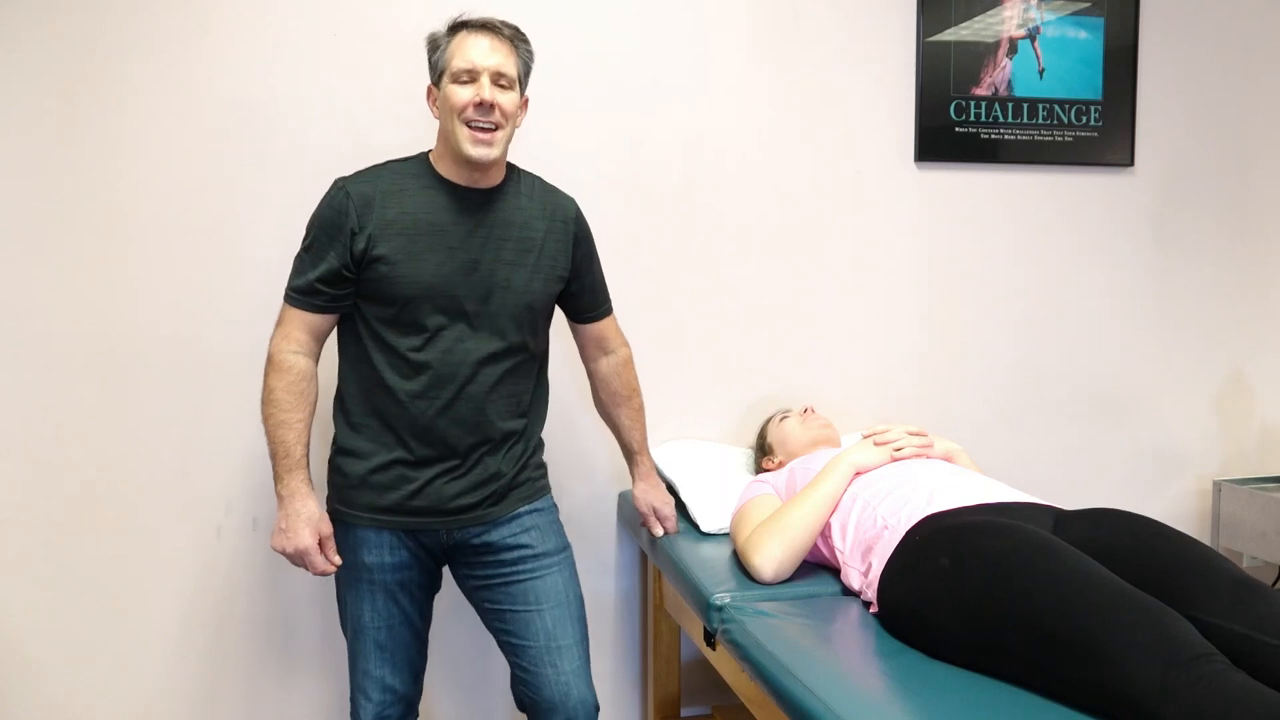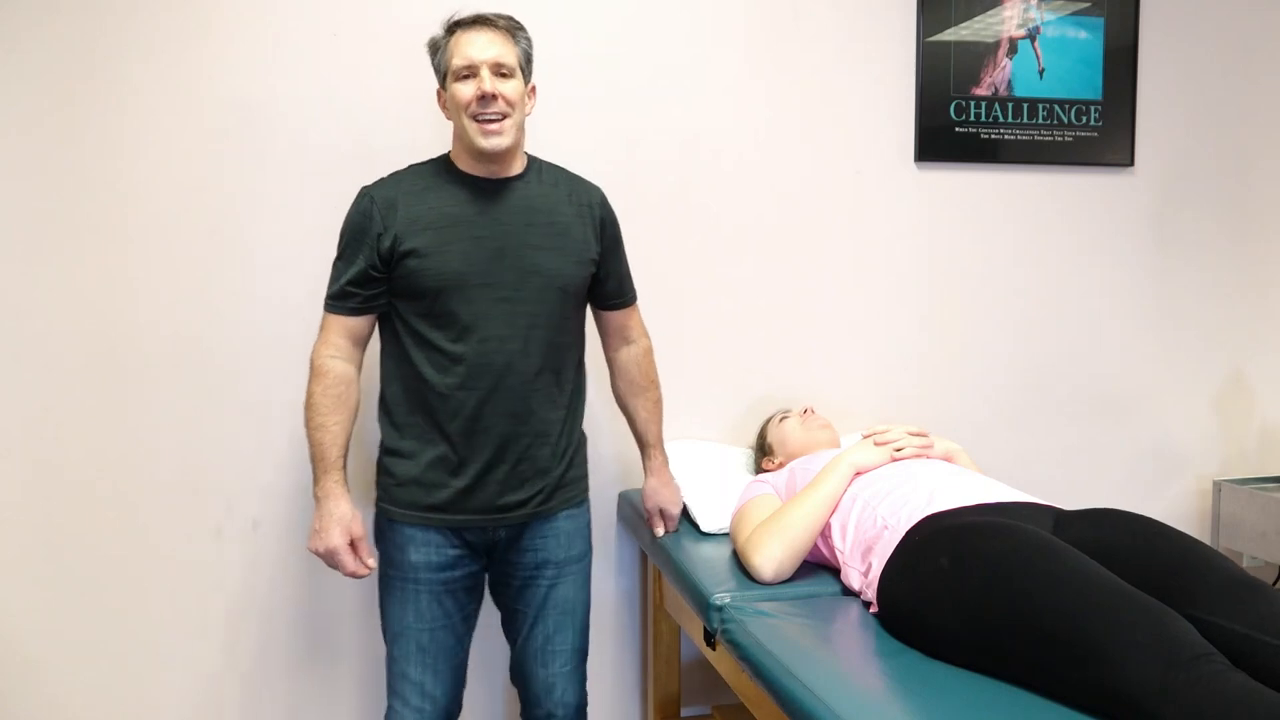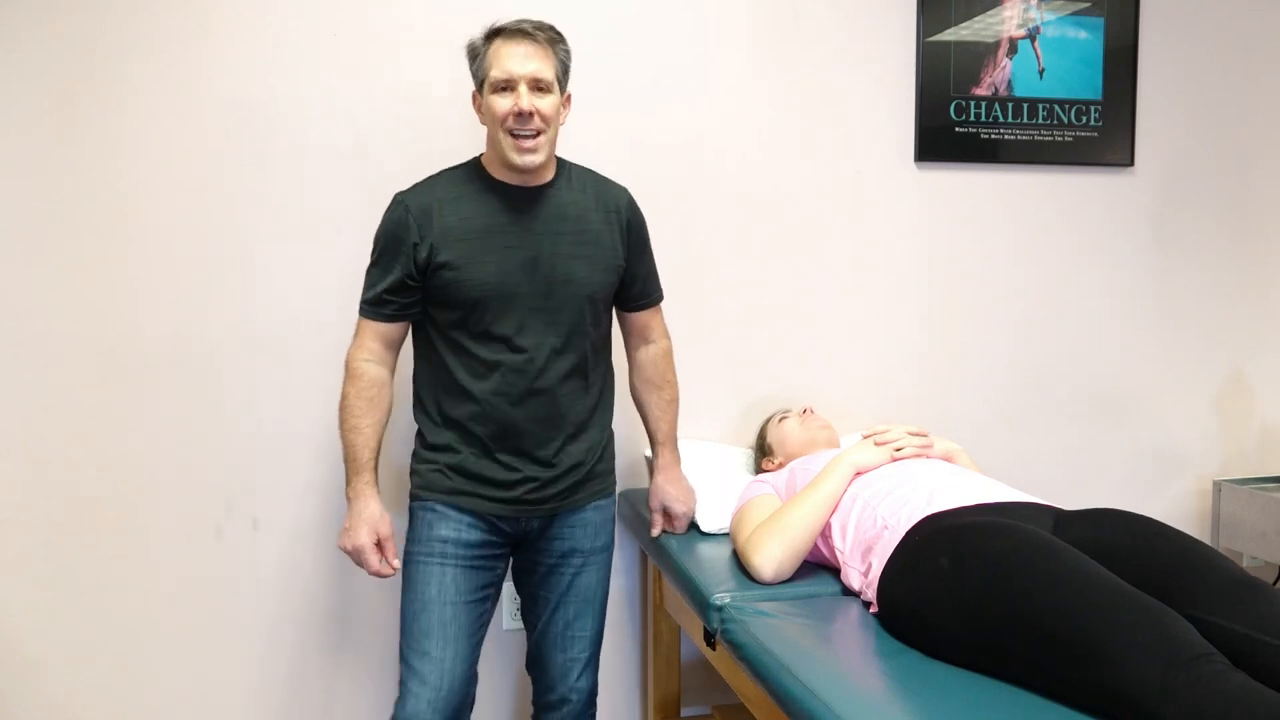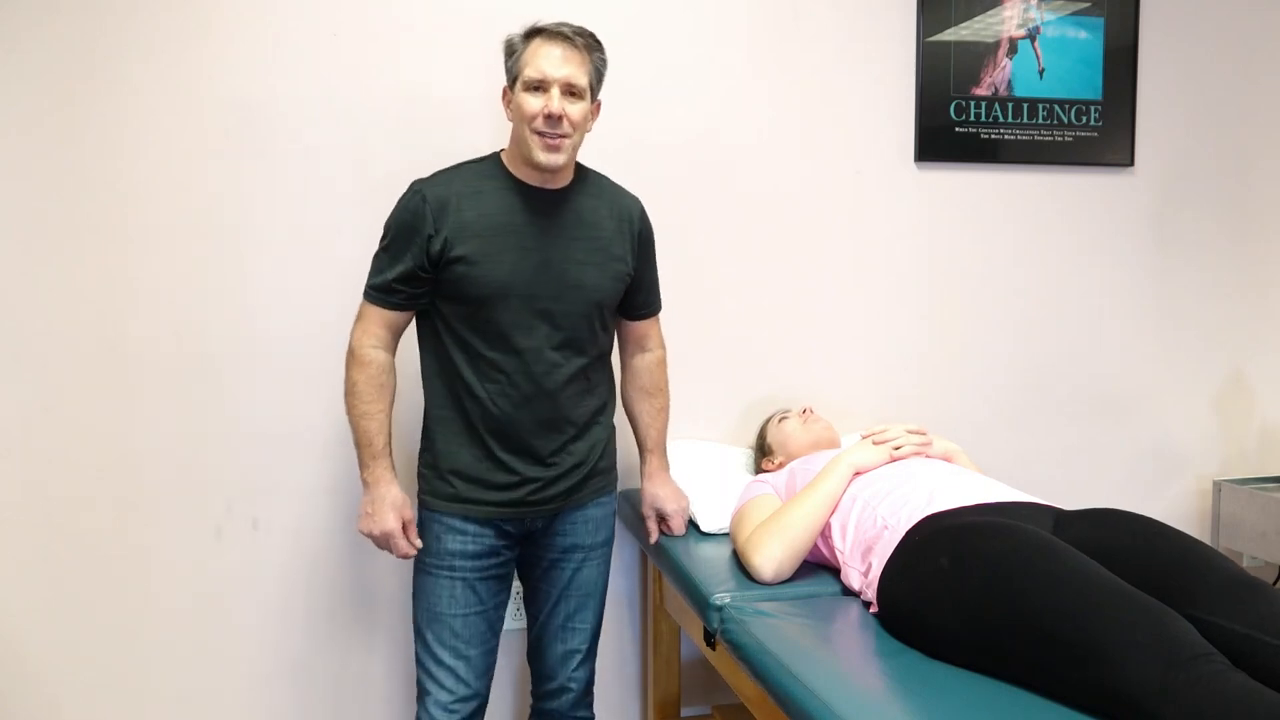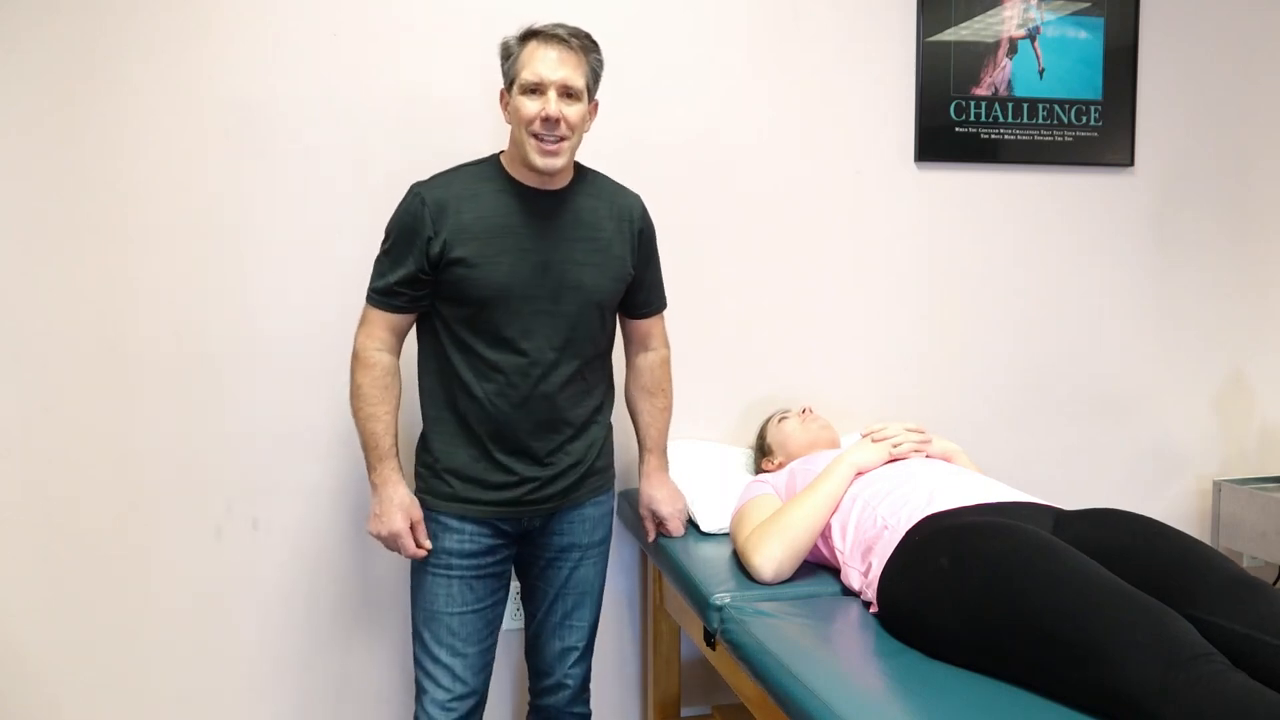
dt=0.3s
person 1, frame 1
left shoulder: (557, 217)
right shoulder: (358, 205)
left elbow: (605, 351)
right elbow: (294, 350)
left wrist: (642, 469)
right wrist: (294, 491)
left hip: (513, 508)
right hip: (378, 514)
person 1, frame 2
left shoulder: (582, 205)
right shoulder: (387, 207)
left elbow: (626, 342)
right elbow: (338, 354)
left wrist: (654, 464)
right wrist: (331, 493)
left hip: (553, 509)
right hip: (424, 515)
person 1, frame 3
left shoulder: (612, 209)
right shoulder: (420, 213)
left elbow: (647, 341)
right elbow: (372, 358)
left wrist: (667, 463)
right wrist: (362, 492)
left hip: (579, 503)
right hip: (454, 503)
person 1, frame 4
left shoulder: (623, 217)
right shoulder: (436, 204)
left elbow: (642, 350)
right elbow: (372, 345)
left wrist: (655, 469)
right wrist: (378, 479)
left hip: (582, 502)
right hip: (462, 505)
person 1, frame 5
left shoulder: (624, 215)
right shoulder: (435, 206)
left elbow: (647, 348)
right elbow: (377, 348)
left wrist: (654, 470)
right wrist: (387, 481)
left hip: (579, 501)
right hip: (460, 505)
person 2, frame 1
left shoulder: (893, 452)
right shoulder: (773, 483)
right elbow: (767, 560)
left wrist: (949, 451)
right wrist: (848, 461)
right knee: (1172, 665)
person 2, frame 2
left shoulder: (887, 452)
right shoulder: (772, 484)
right elbow: (767, 560)
left wrist: (950, 451)
right wrist: (847, 462)
right knee: (1174, 665)
person 2, frame 3
left shoulder: (889, 452)
right shoulder: (772, 484)
right elbow: (768, 561)
left wrist: (949, 451)
right wrist: (848, 462)
right knee: (1175, 665)
person 2, frame 4
left shoulder: (890, 451)
right shoulder: (772, 484)
right elbow: (767, 561)
left wrist: (947, 451)
right wrist: (848, 462)
right knee: (1174, 665)
person 2, frame 5
left shoulder: (894, 450)
right shoulder: (772, 484)
right elbow: (768, 560)
left wrist: (946, 451)
right wrist: (849, 461)
right knee: (1175, 666)
